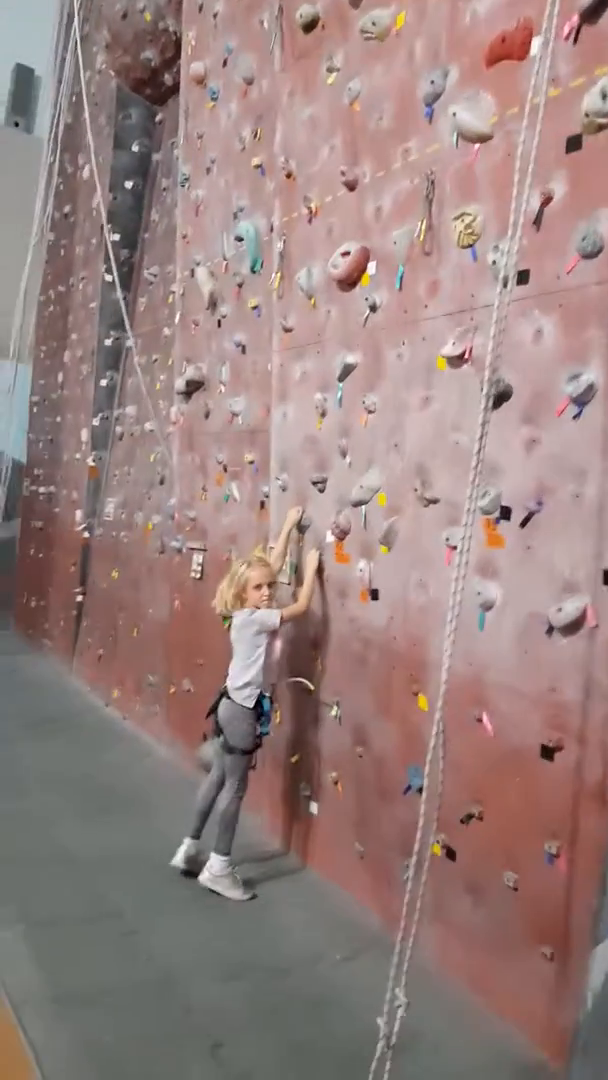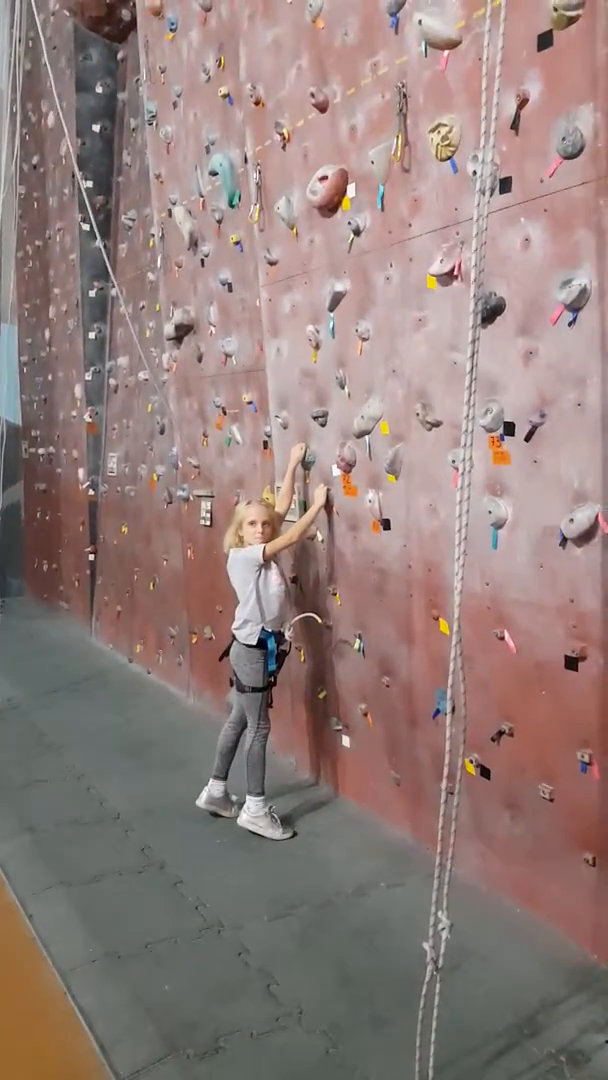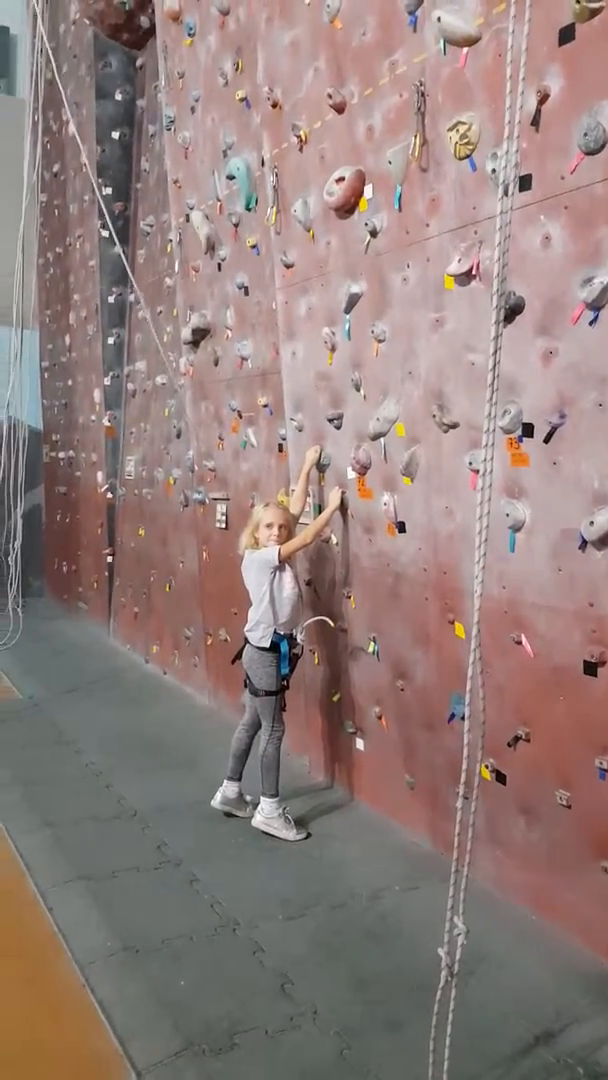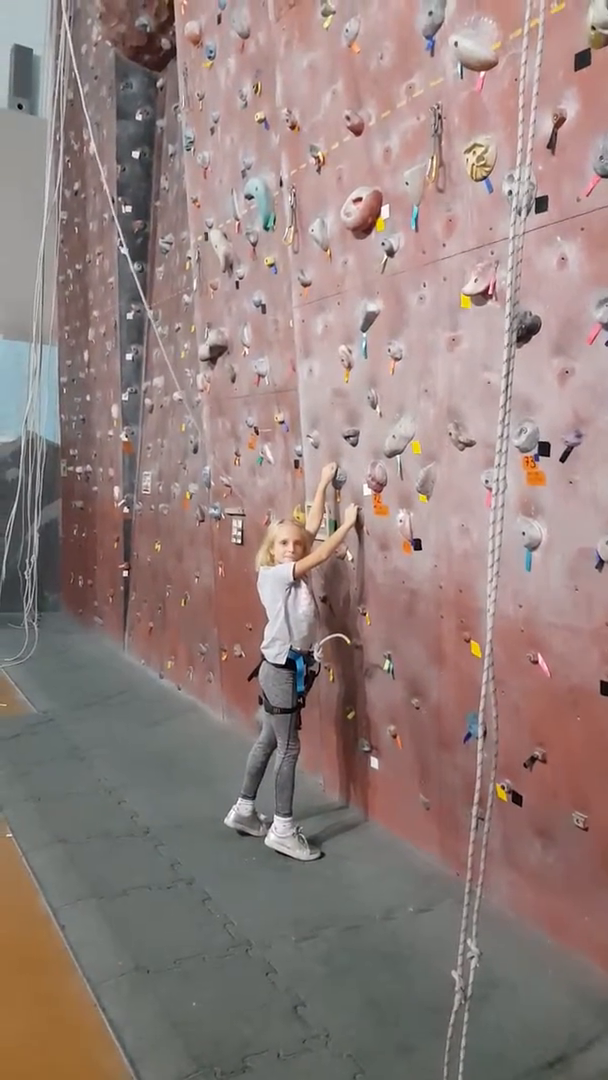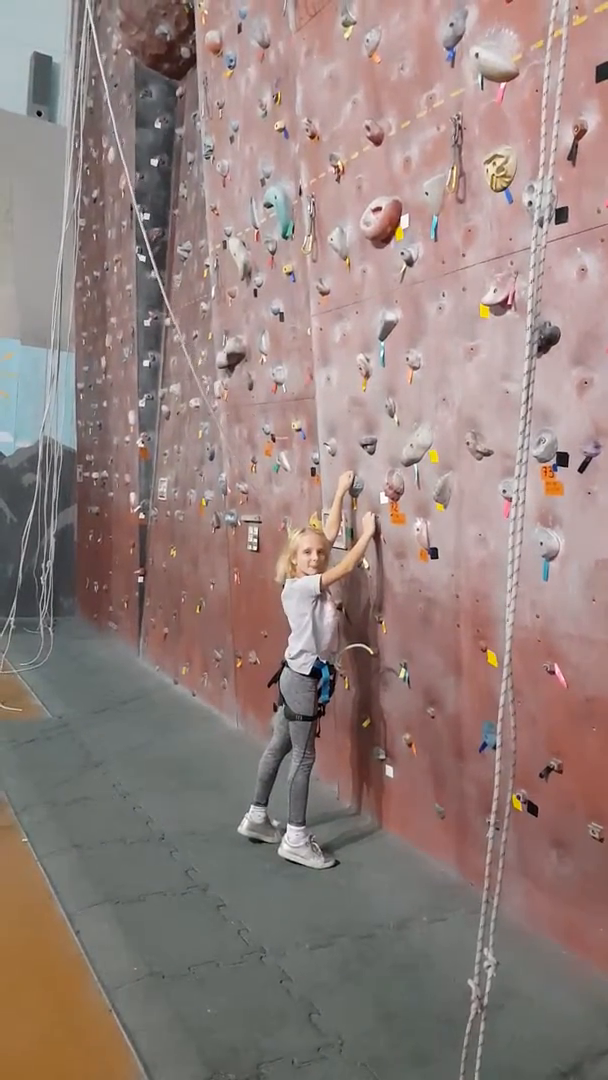
dt=1s
person 1, frame 1
left shoulder: (253, 613)
right shoulder: (251, 618)
left elbow: (273, 564)
right elbow: (301, 606)
left wrist: (288, 527)
right wrist: (311, 567)
left hip: (235, 705)
right hip: (242, 708)
left knee: (218, 778)
right knee: (235, 789)
left ankle: (189, 850)
right ankle: (218, 869)
person 1, frame 2
left shoulder: (266, 552)
right shoulder: (241, 556)
left elbow: (282, 508)
right elbow: (293, 536)
left wrist: (293, 465)
right wrist: (318, 504)
left hip: (263, 646)
right hip: (251, 648)
left knee: (239, 720)
right knee: (259, 727)
left ankle: (215, 791)
right ankle: (255, 809)
person 1, frame 3
left shoulder: (279, 554)
right shoulder: (256, 559)
left elbow: (295, 511)
right elbow: (307, 539)
left wrist: (307, 468)
right wrist: (332, 507)
left hip: (275, 648)
right hip: (264, 650)
left knee: (253, 723)
right knee: (273, 729)
left ankle: (230, 792)
right ankle: (269, 810)
person 1, frame 4
left shoulder: (295, 571)
right shoulder: (271, 575)
left elbow: (312, 528)
right elbow: (322, 555)
left wrist: (324, 484)
right wrist: (348, 523)
left hip: (294, 665)
right hip: (280, 667)
left knee: (268, 741)
right knee: (288, 748)
left ankle: (243, 811)
right ankle: (282, 830)
person 1, frame 5
left shoulder: (314, 581)
right shoulder: (298, 587)
left elbow: (329, 535)
right elbow: (346, 568)
left wrist: (341, 492)
right wrist: (368, 533)
left hip: (304, 676)
right hip: (303, 677)
left knee: (279, 747)
right knee: (303, 757)
left ankle: (256, 818)
right ankle: (295, 839)
